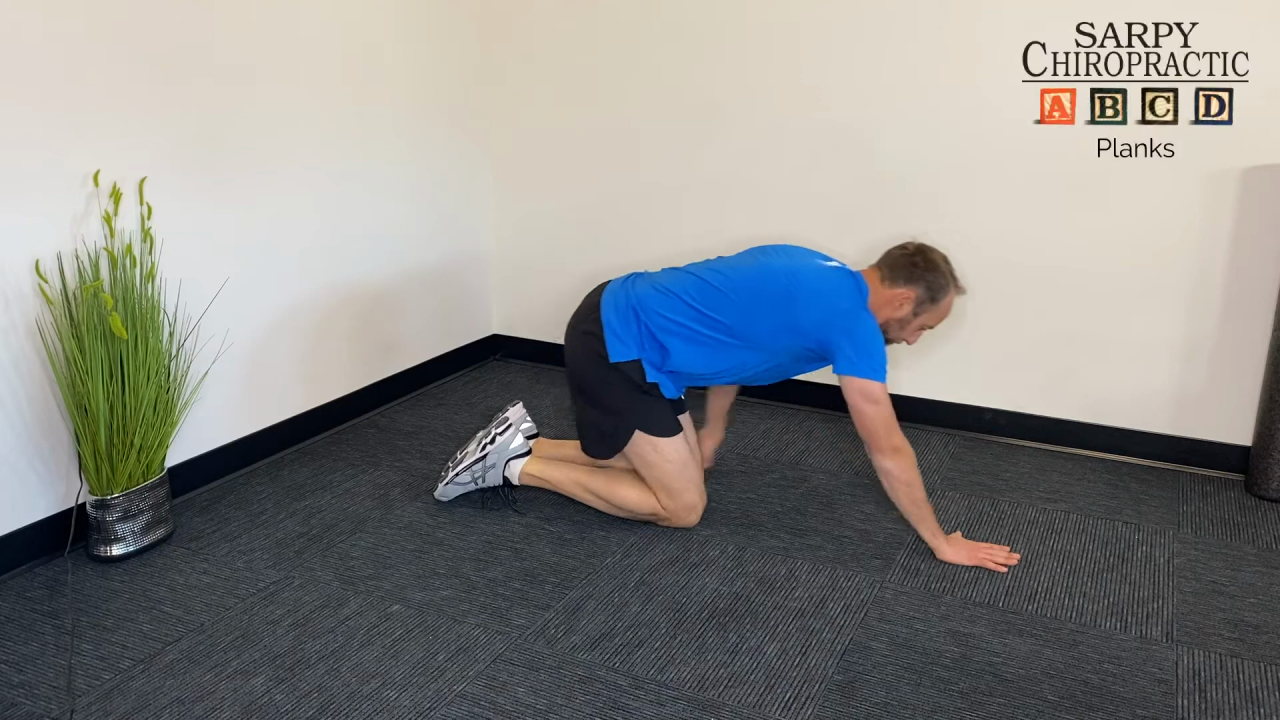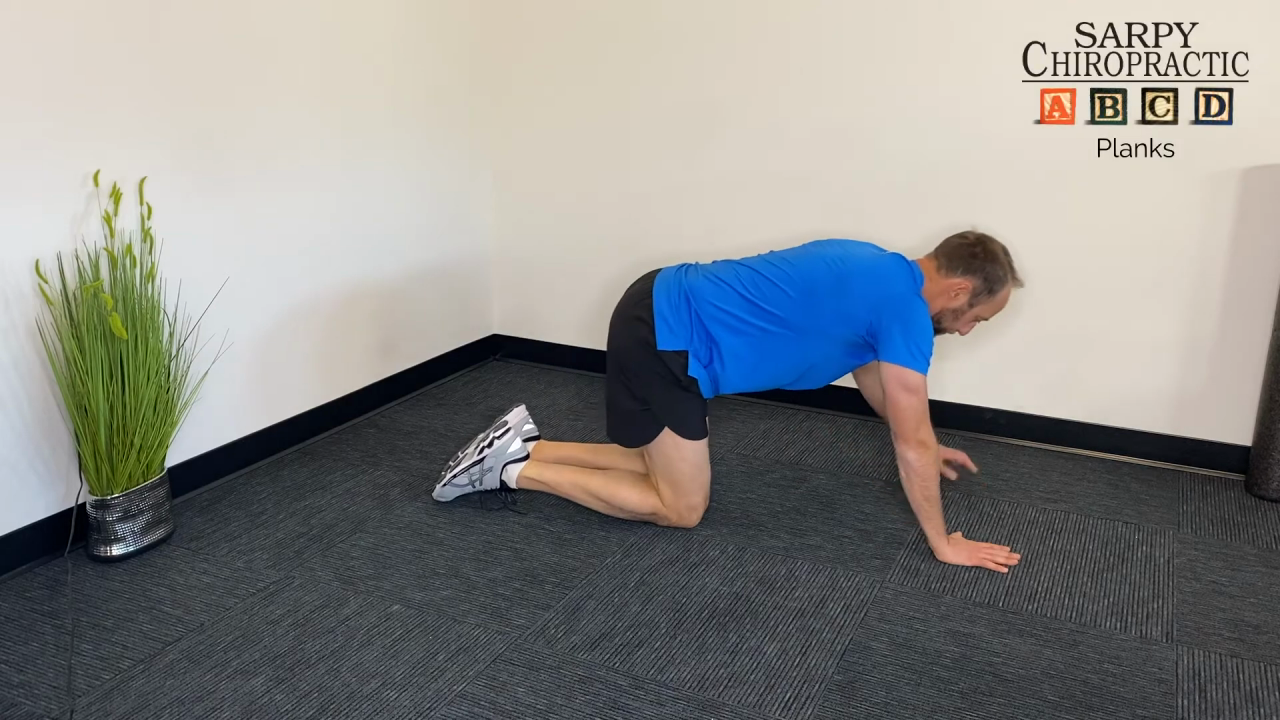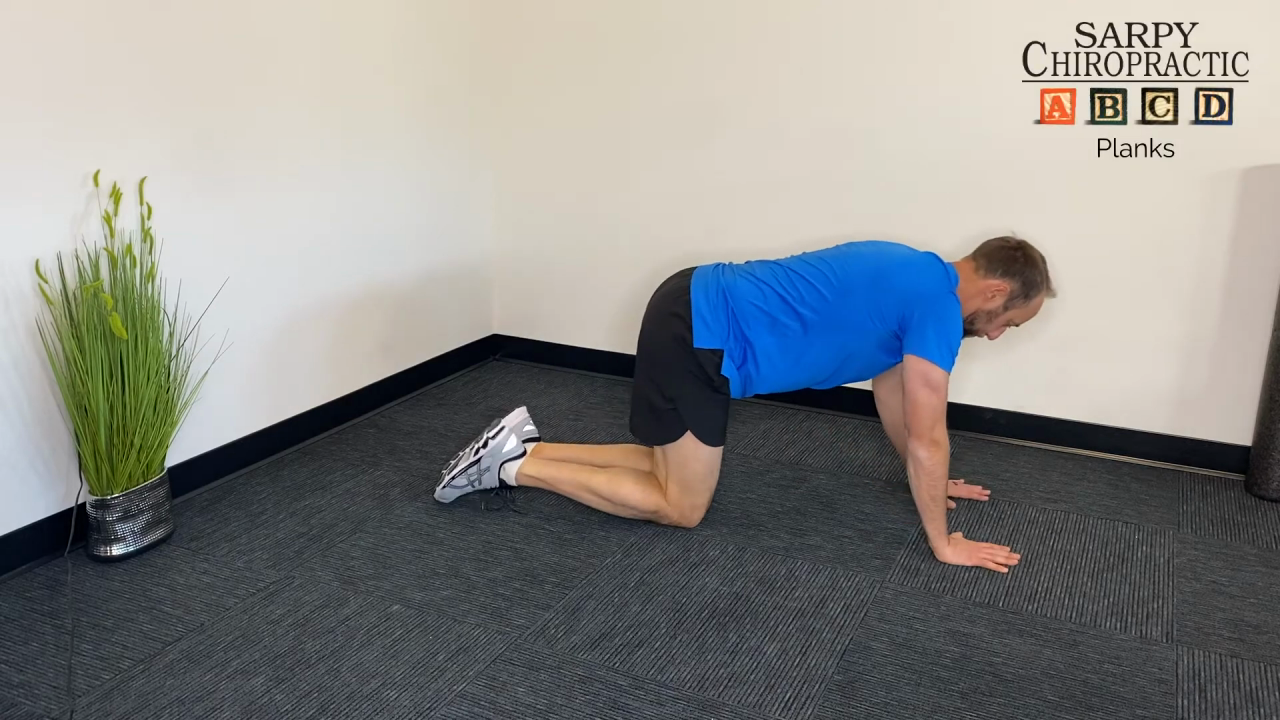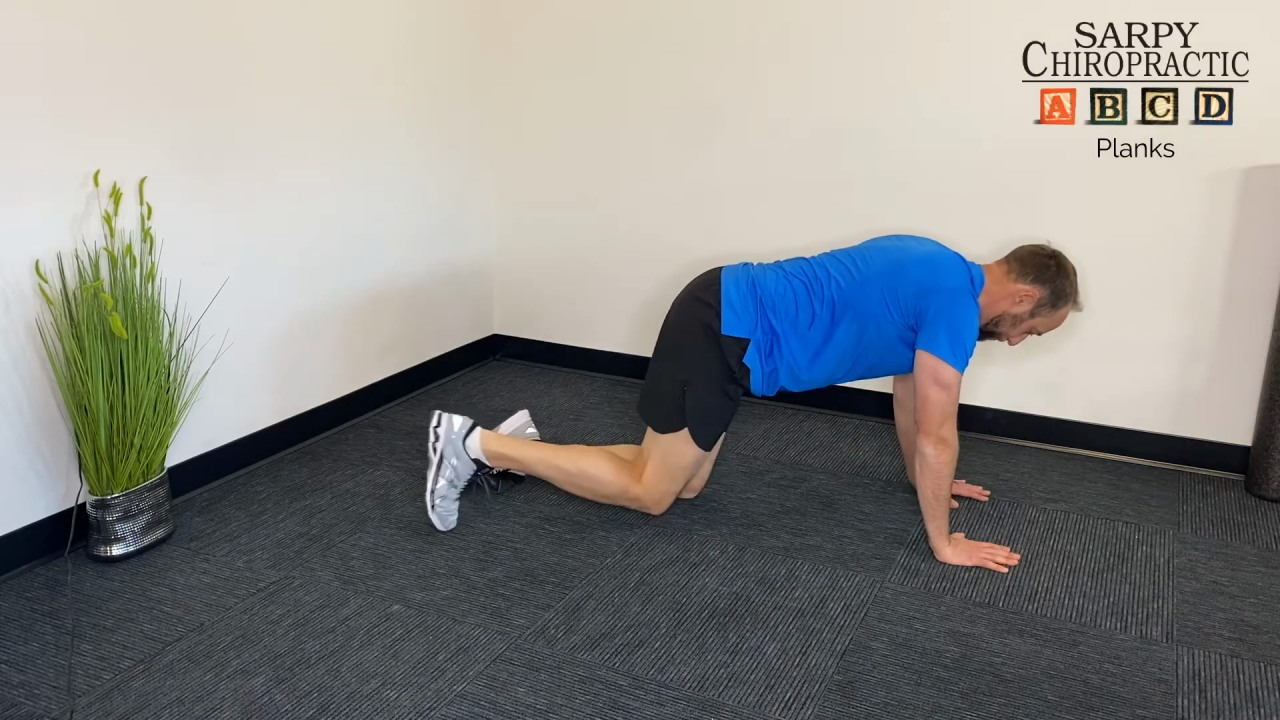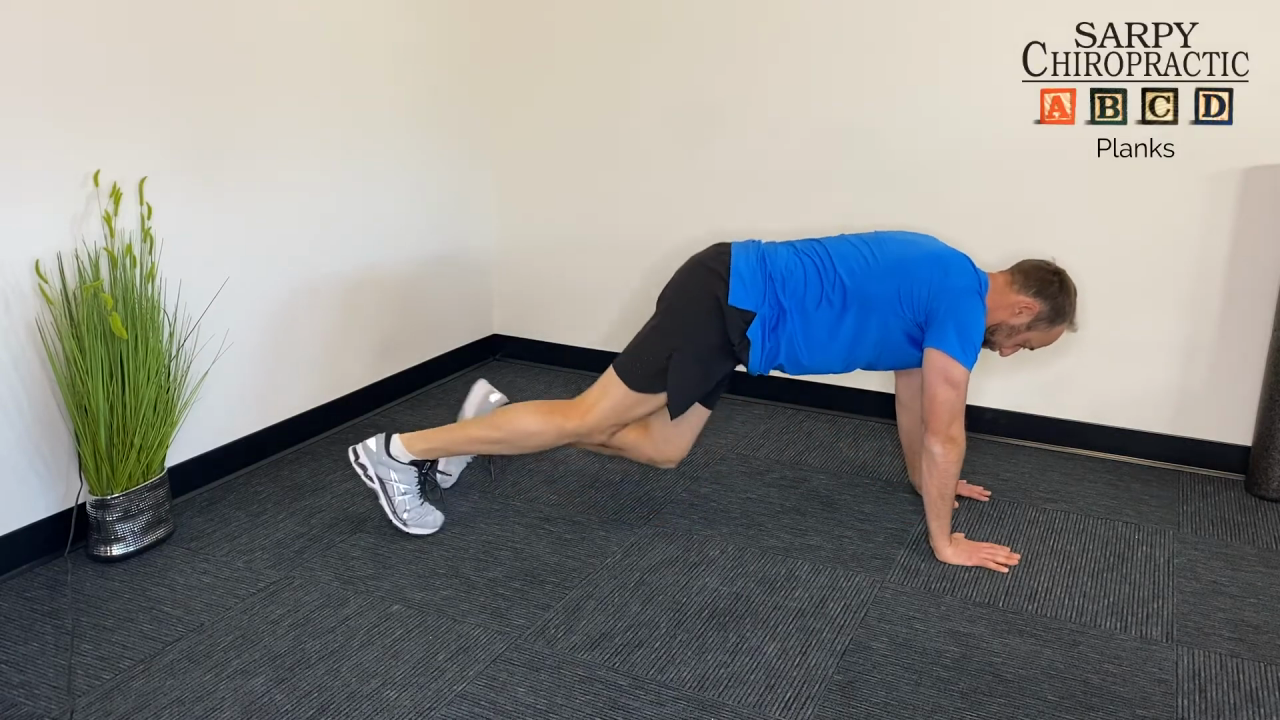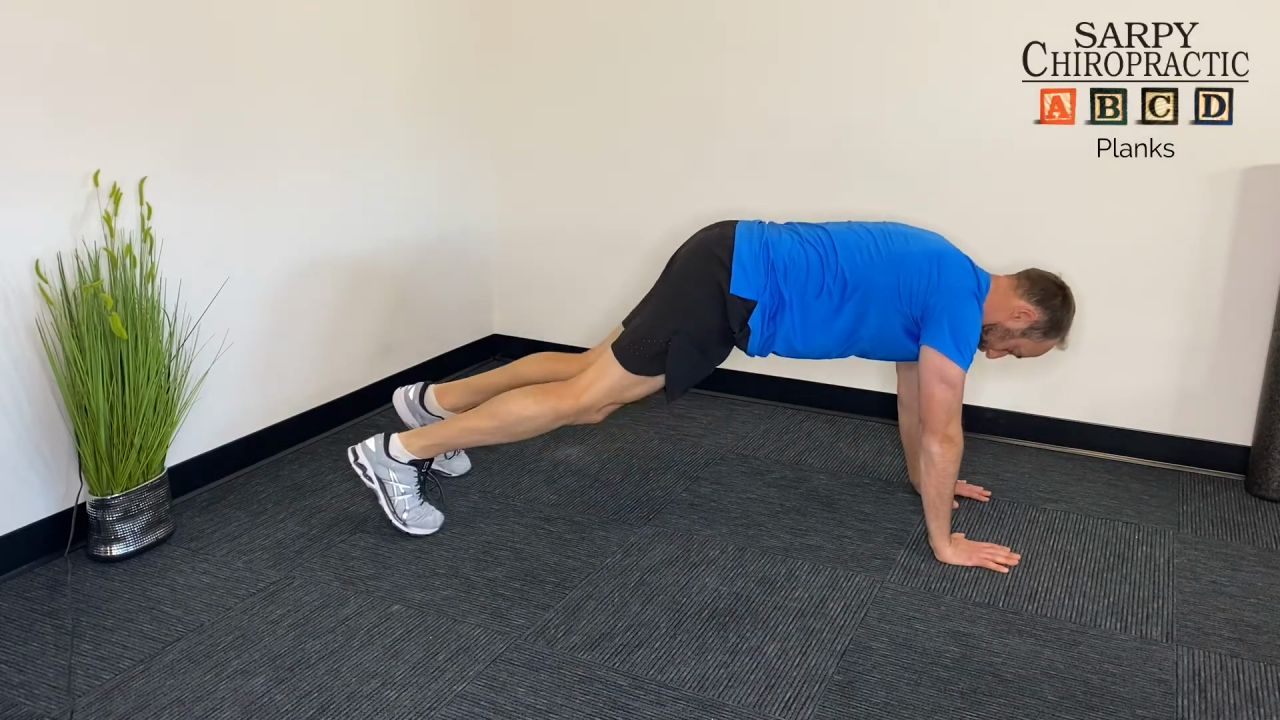
dt=0.5s
person 1, frame 1
left shoulder: (823, 276)
right shoulder: (848, 317)
right elbow: (888, 450)
left wrist: (710, 428)
right wrist: (941, 542)
left hip: (624, 320)
right hip: (614, 346)
left knee: (672, 469)
right knee: (682, 507)
left ankle: (525, 440)
right ankle: (516, 465)
person 1, frame 2
left shoulder: (879, 273)
right shoulder: (905, 305)
left elbow: (868, 366)
right elbow: (913, 443)
left wrist: (924, 449)
right wrist: (943, 543)
left hip: (661, 312)
right hip: (664, 339)
left knee: (671, 469)
right knee: (681, 508)
left ankle: (525, 446)
right ankle: (514, 468)
person 1, frame 3
left shoulder: (911, 281)
right shoulder: (937, 305)
left elbow: (889, 386)
right elbow: (928, 438)
left wrist: (924, 479)
right wrist: (943, 541)
left hip: (695, 313)
right hip: (698, 334)
left knee: (676, 469)
right knee: (681, 506)
left ankle: (527, 444)
right ankle: (514, 464)
person 1, frame 4
left shoulder: (936, 279)
right shoulder: (955, 300)
left elbow: (908, 393)
right elbow: (935, 434)
left wrist: (926, 477)
right wrist: (942, 541)
left hip: (724, 320)
right hip: (725, 331)
left knee: (683, 479)
right knee: (651, 492)
left ankle: (521, 449)
right ankle: (479, 445)
person 1, frame 5
left shoulder: (938, 288)
right shoulder: (963, 303)
left elbow: (912, 395)
right elbow: (945, 434)
left wrist: (923, 479)
right wrist: (944, 540)
left hip: (729, 300)
right hip: (729, 303)
left knee: (658, 448)
right knee: (592, 418)
left ankle: (497, 412)
right ankle: (401, 452)
person 1, frame 6
left shoulder: (938, 285)
right shoulder: (958, 300)
left elbow: (912, 400)
right elbow: (941, 431)
left wrist: (926, 480)
right wrist: (944, 539)
left hip: (731, 266)
right hip: (734, 285)
left knee: (600, 365)
right knee: (588, 396)
left ankle: (434, 401)
right ankle: (402, 452)
